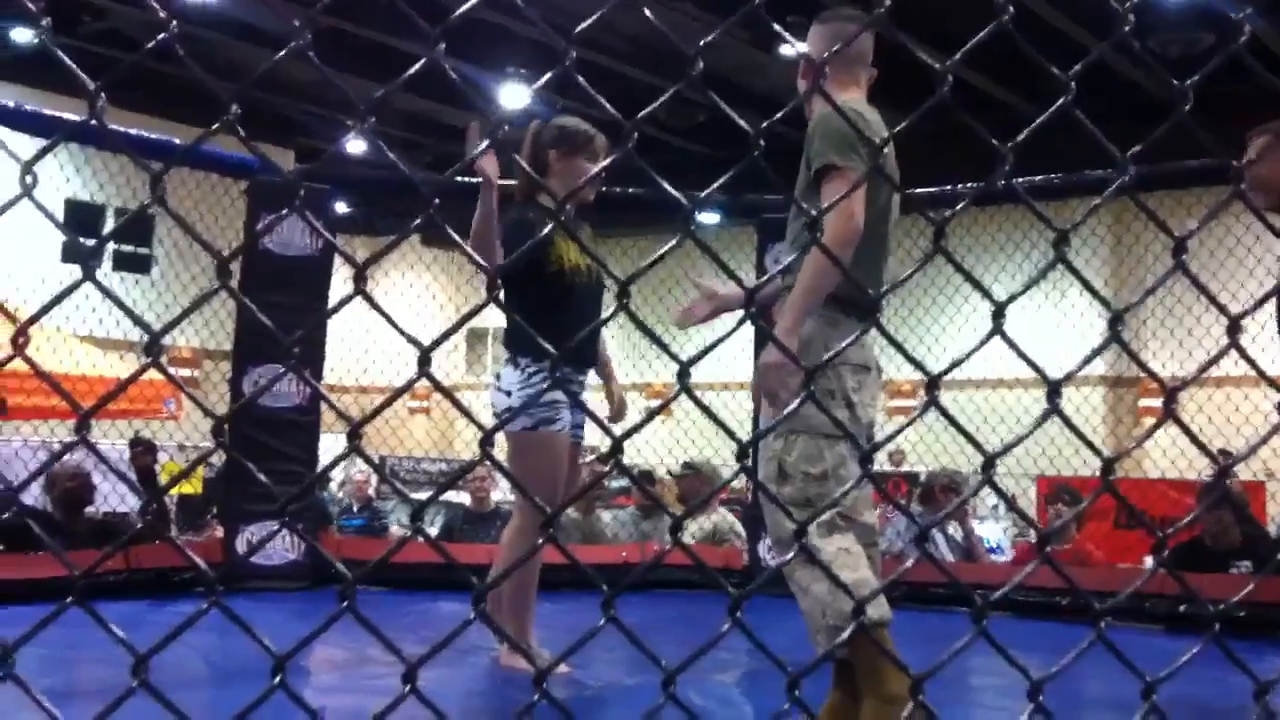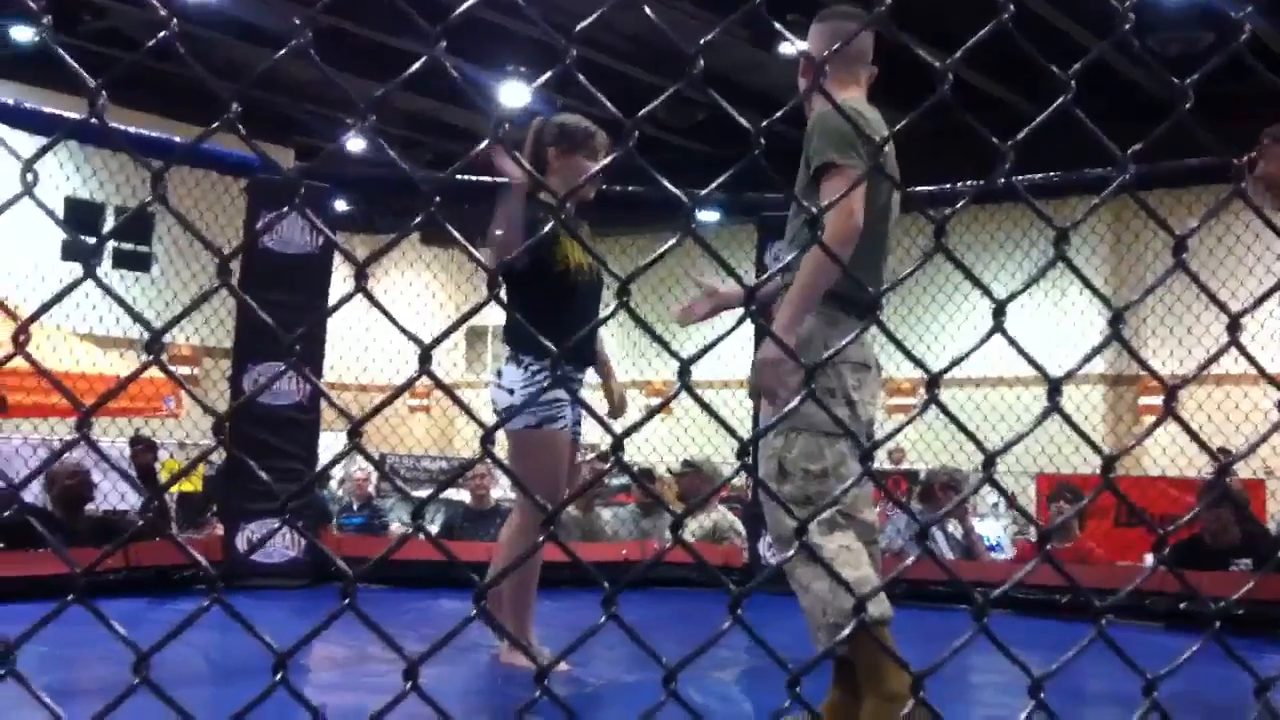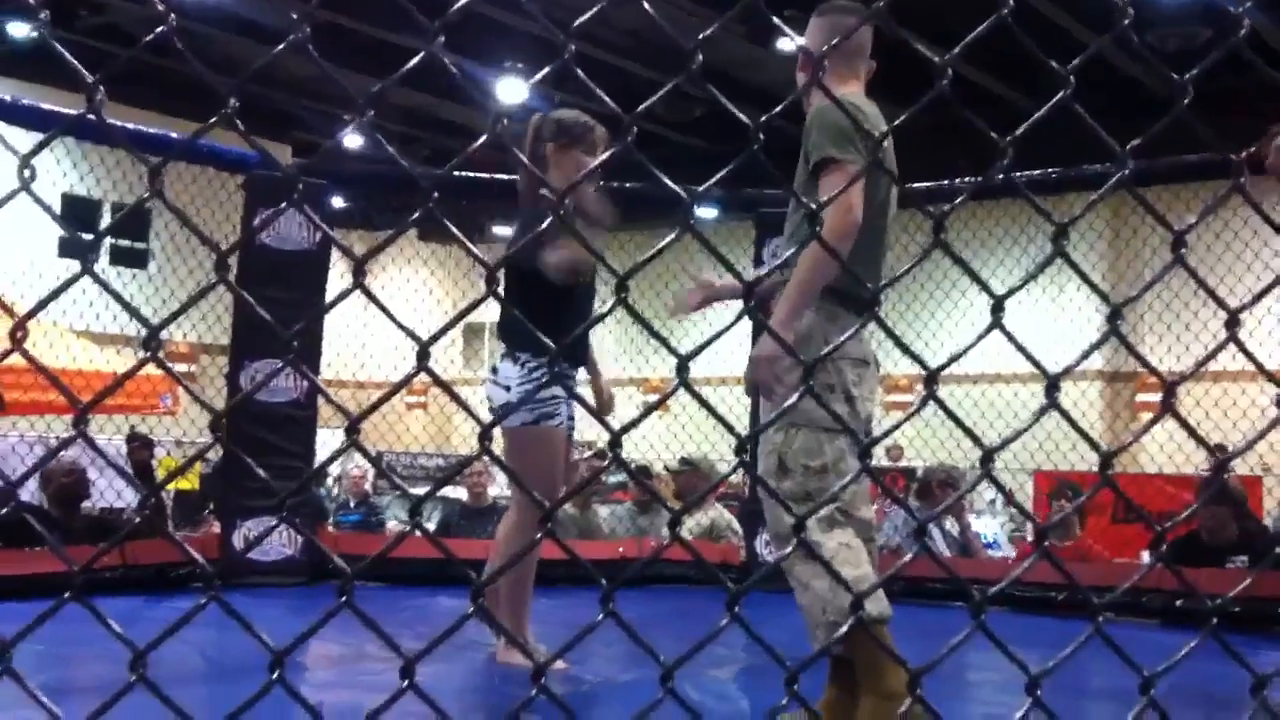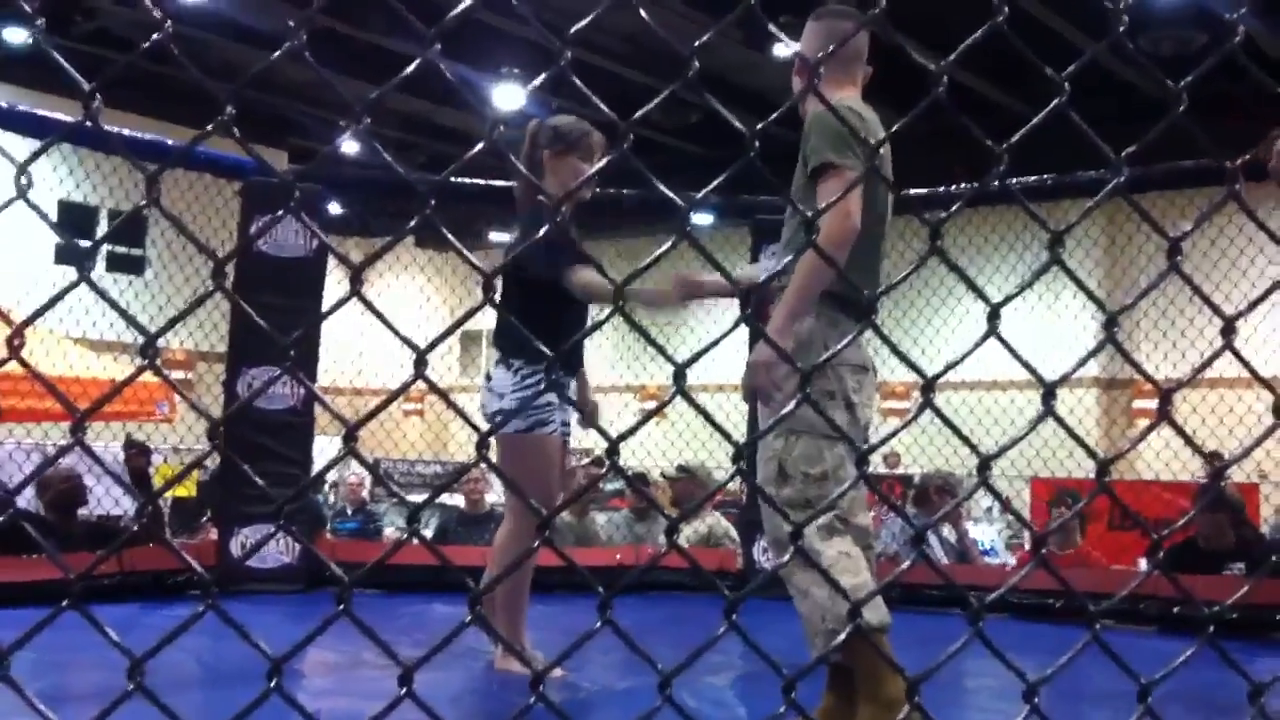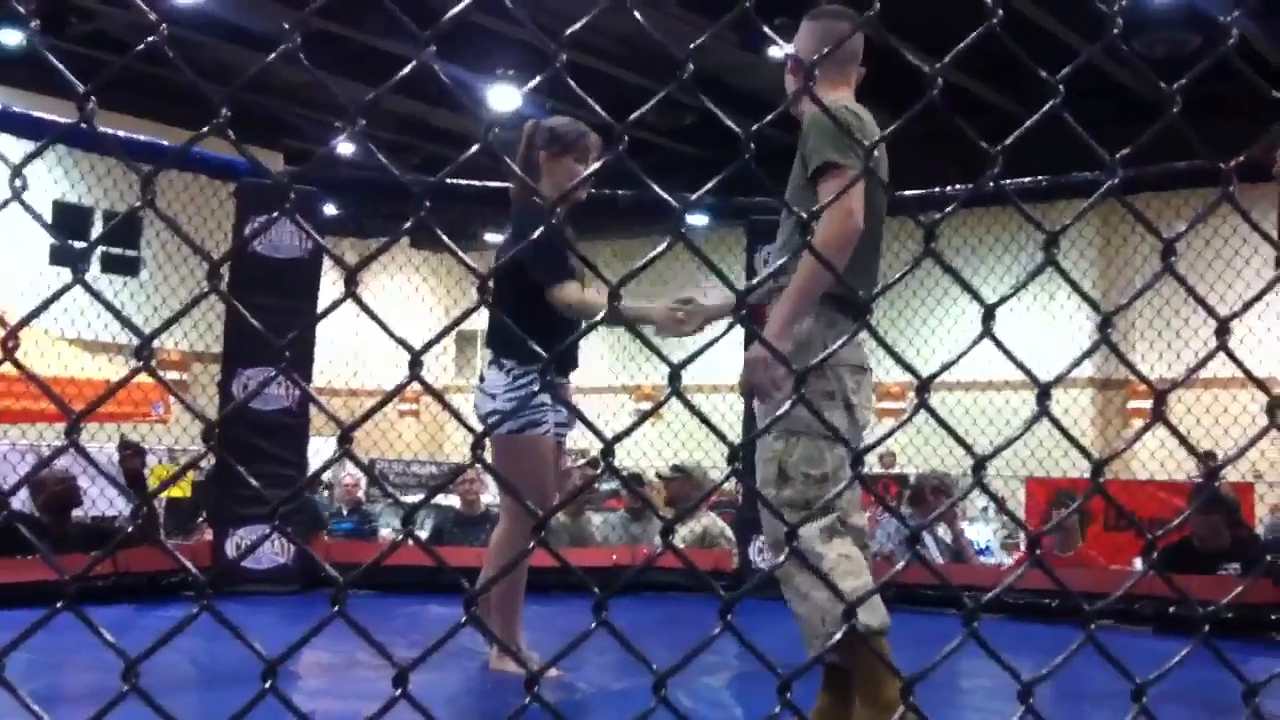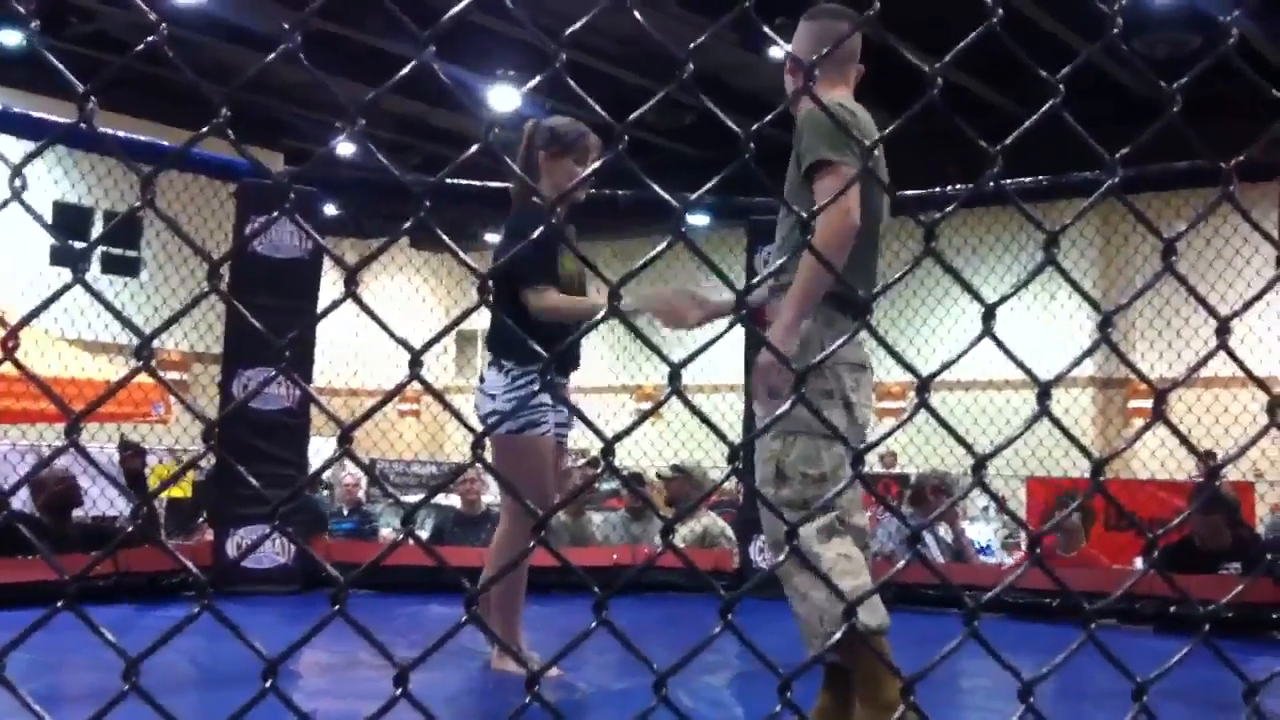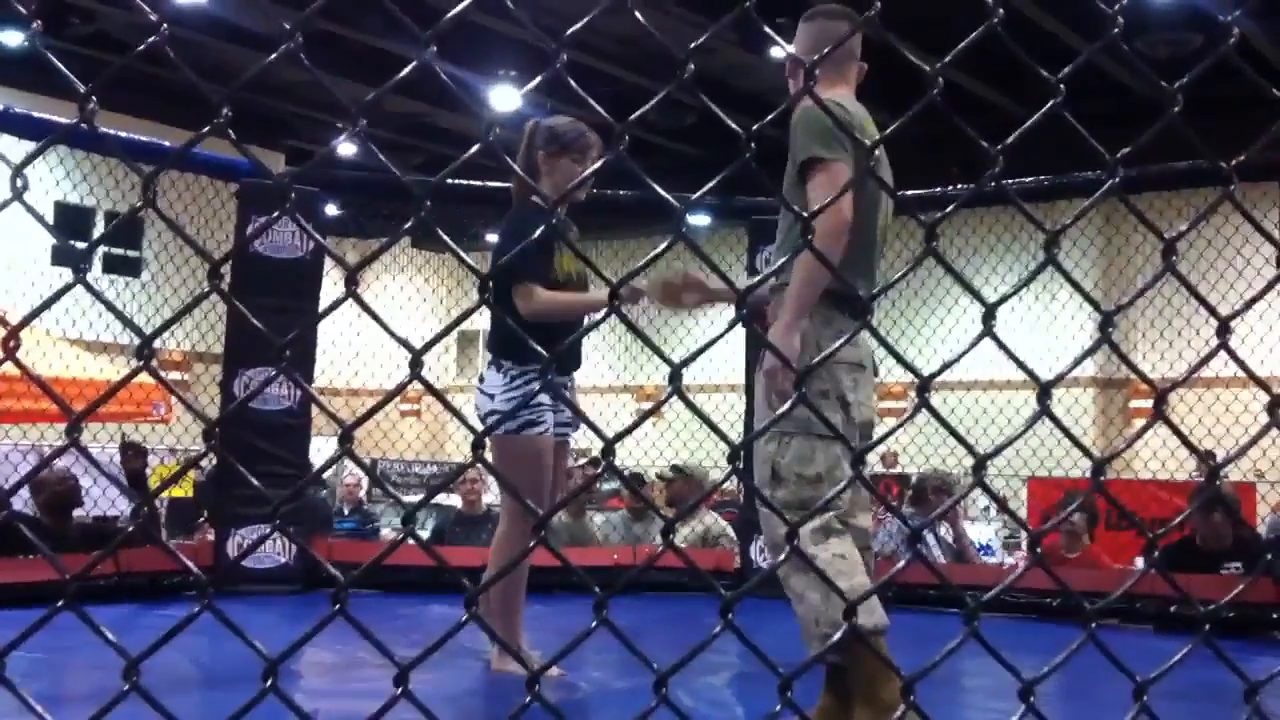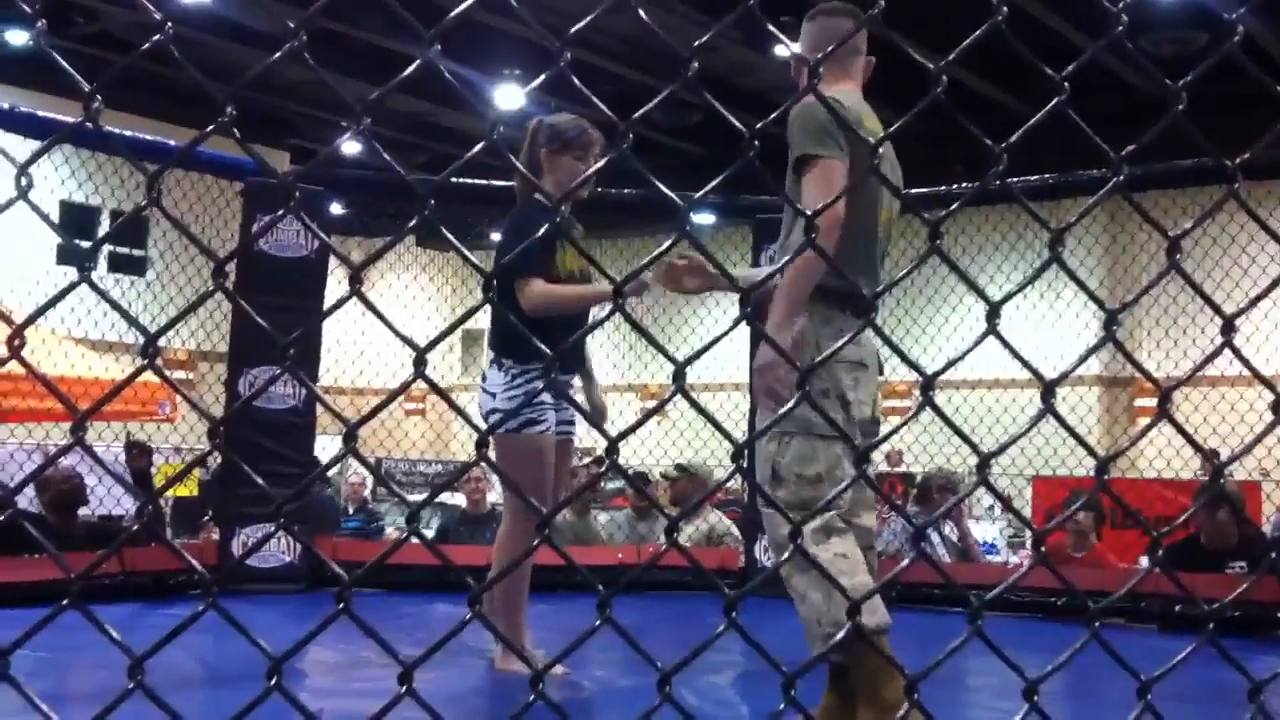
dt=0.1s
person 1, frame 1
left shoulder: (834, 122)
right shoulder: (875, 131)
left elbow: (841, 227)
left wrist: (783, 334)
right wrist: (736, 297)
left hip: (820, 340)
right hip: (848, 344)
left knee: (798, 511)
right knee: (842, 519)
person 1, frame 2
left shoulder: (834, 120)
right shoulder: (872, 128)
left elbow: (841, 227)
left wrist: (780, 331)
right wrist: (735, 296)
left hip: (819, 336)
right hip: (848, 343)
left knee: (801, 512)
right knee: (842, 517)
person 1, frame 3
left shoulder: (833, 114)
right shoulder: (871, 123)
left elbow: (840, 221)
left wrist: (777, 326)
right wrist: (730, 288)
left hip: (817, 332)
right hip: (846, 339)
left knee: (799, 509)
right knee: (838, 514)
person 1, frame 4
left shoulder: (830, 120)
right shoulder: (866, 129)
left elbow: (838, 225)
left wrist: (774, 332)
right wrist: (719, 282)
left hip: (814, 339)
right hip: (838, 346)
left knee: (800, 516)
right knee: (835, 520)
person 1, frame 5
left shoulder: (827, 120)
right shoulder: (862, 128)
left elbow: (841, 225)
left wrist: (773, 331)
right wrist: (721, 306)
left hip: (812, 340)
right hip: (836, 347)
left knee: (799, 518)
right knee: (831, 521)
person 1, frame 6
left shoulder: (822, 117)
right shoulder: (865, 131)
left elbow: (837, 220)
left wrist: (782, 329)
right wrist: (722, 305)
left hip: (813, 339)
right hip: (841, 345)
left knee: (798, 515)
right knee: (833, 520)
person 1, frame 7
left shoulder: (818, 116)
right shoulder: (869, 134)
left elbow: (832, 218)
left wrist: (786, 329)
right wrist: (718, 290)
left hip: (814, 338)
right hip: (846, 345)
left knee: (796, 516)
right knee: (835, 520)
person 1, frame 8
left shoulder: (817, 114)
right shoulder: (880, 140)
left elbow: (823, 216)
left wrist: (778, 330)
right wrist: (718, 278)
left hip: (813, 335)
right hip: (852, 344)
left knee: (801, 516)
right knee: (841, 520)
person 2, frame 1
left shoulder: (578, 231)
right shoulder: (529, 219)
right elbow: (487, 260)
left wrist: (610, 380)
right wrist: (488, 189)
left hip: (567, 384)
right hip: (533, 378)
left knee: (540, 514)
right knee: (536, 513)
left ankle: (501, 624)
right ankle: (517, 644)
person 2, frame 2
left shoulder: (570, 224)
right shoulder: (536, 216)
right elbow: (503, 256)
left wrist: (609, 376)
right wrist: (513, 189)
left hip: (563, 380)
right hip: (534, 376)
left knee: (534, 511)
right knee: (539, 511)
left ankle: (500, 620)
right ankle: (518, 641)
person 2, frame 3
left shoulder: (569, 220)
right shoulder: (539, 212)
right elbow: (555, 266)
left wrist: (597, 375)
right wrist: (590, 228)
left hip: (557, 376)
right hip: (530, 372)
left knee: (531, 509)
right knee: (535, 508)
left ankle: (495, 618)
right ankle: (514, 639)
person 2, frame 4
left shoulder: (558, 224)
right shoulder: (541, 218)
right elbow: (586, 285)
left wrist: (581, 384)
right wrist: (650, 292)
left hip: (551, 383)
right hip: (525, 380)
left knee: (530, 515)
right knee: (532, 515)
left ankle: (503, 633)
right ankle: (512, 647)
person 2, frame 5
left shoulder: (552, 227)
right shoulder: (534, 221)
right elbow: (566, 299)
left wrist: (563, 390)
right wrist: (647, 314)
left hip: (543, 384)
right hip: (519, 381)
left knee: (527, 516)
right knee: (527, 515)
left ankle: (497, 632)
right ankle: (507, 647)
person 2, frame 6
left shoulder: (556, 227)
right shoulder: (531, 221)
right elbow: (542, 303)
right wrist: (634, 303)
left hip: (545, 387)
right hip: (519, 380)
left knee: (525, 516)
right knee: (527, 516)
left ankle: (501, 628)
right ankle: (508, 647)
person 2, frame 7
left shoulder: (562, 229)
right shoulder: (530, 221)
right elbow: (528, 303)
left wrist: (569, 390)
right wrist: (612, 297)
left hip: (549, 385)
right hip: (519, 382)
left knee: (536, 517)
right knee: (524, 517)
left ankle: (506, 639)
right ankle: (507, 649)
person 2, frame 8
left shoulder: (566, 226)
right shoulder: (529, 218)
right elbow: (532, 298)
left wrist: (591, 384)
right wrist: (614, 290)
left hip: (555, 384)
right hip: (521, 380)
left knee: (542, 516)
right knee: (526, 516)
left ankle: (509, 632)
right ankle: (510, 648)
